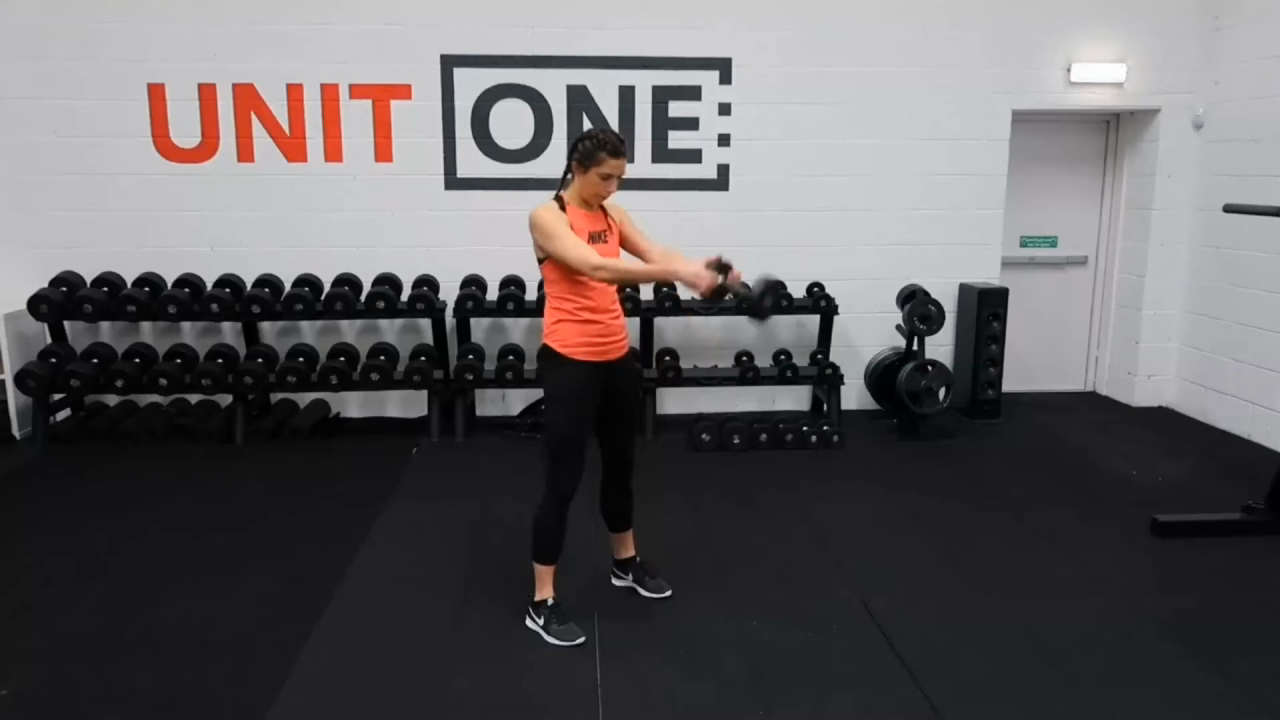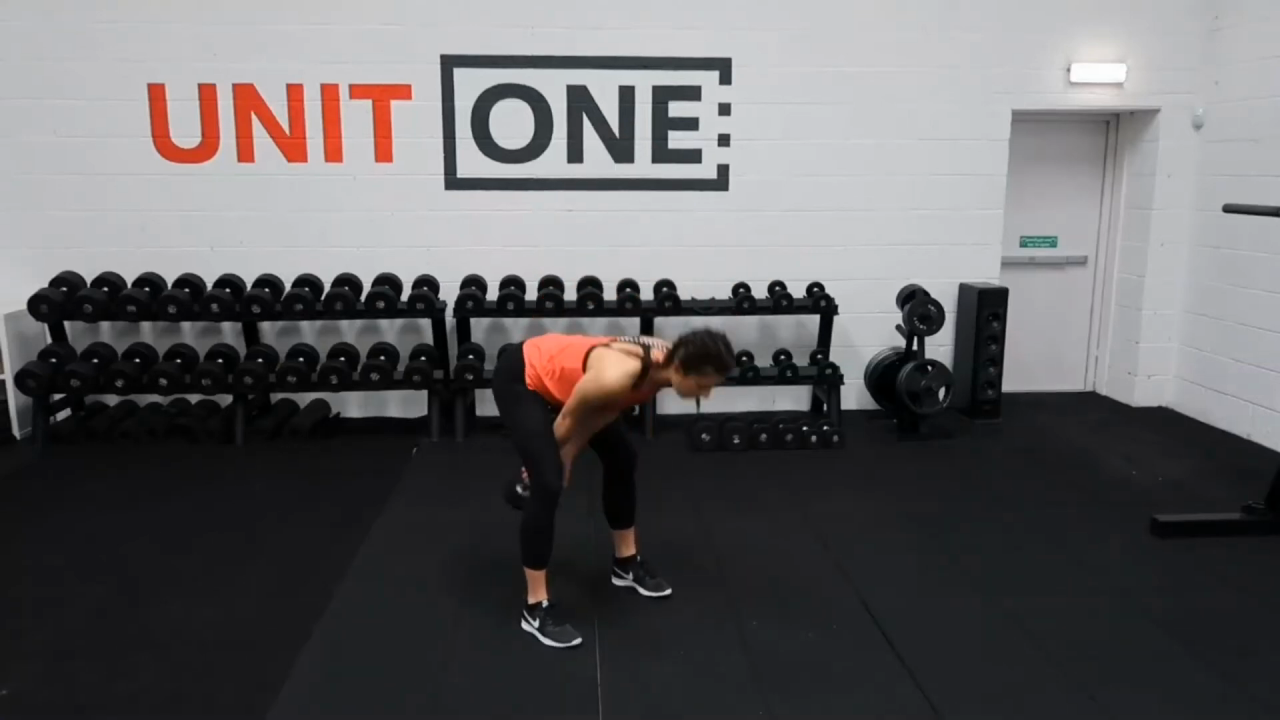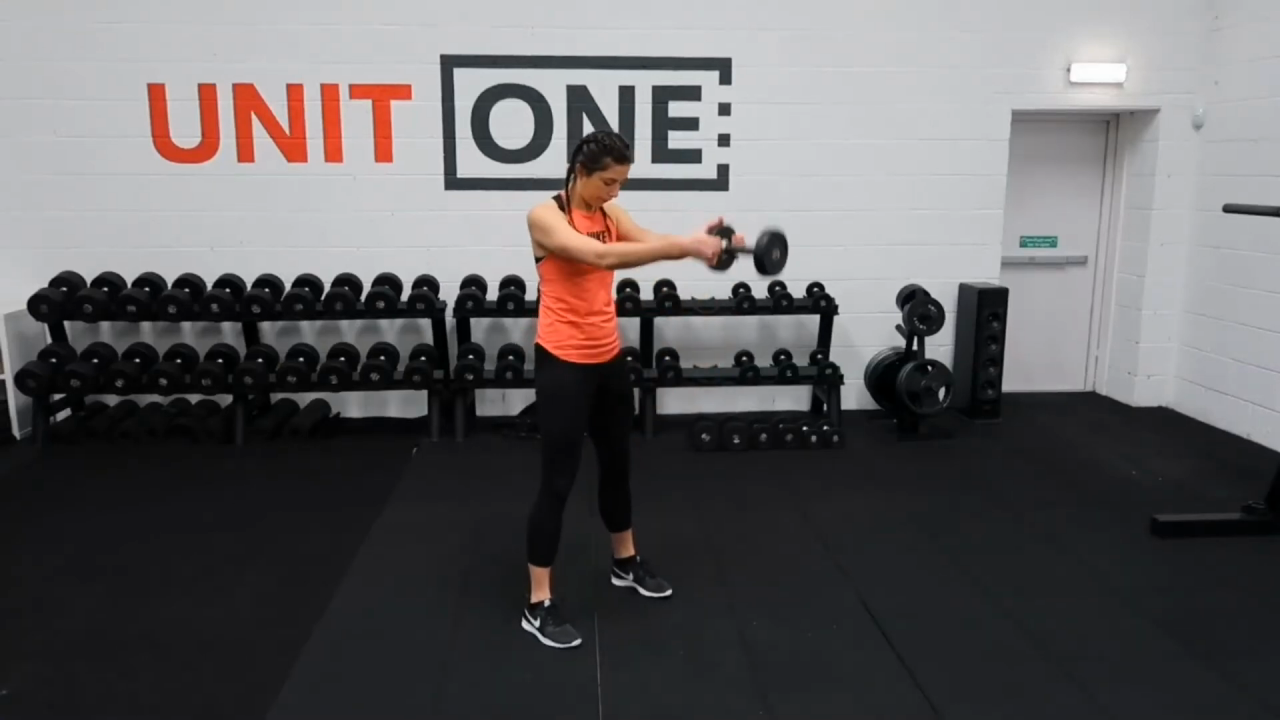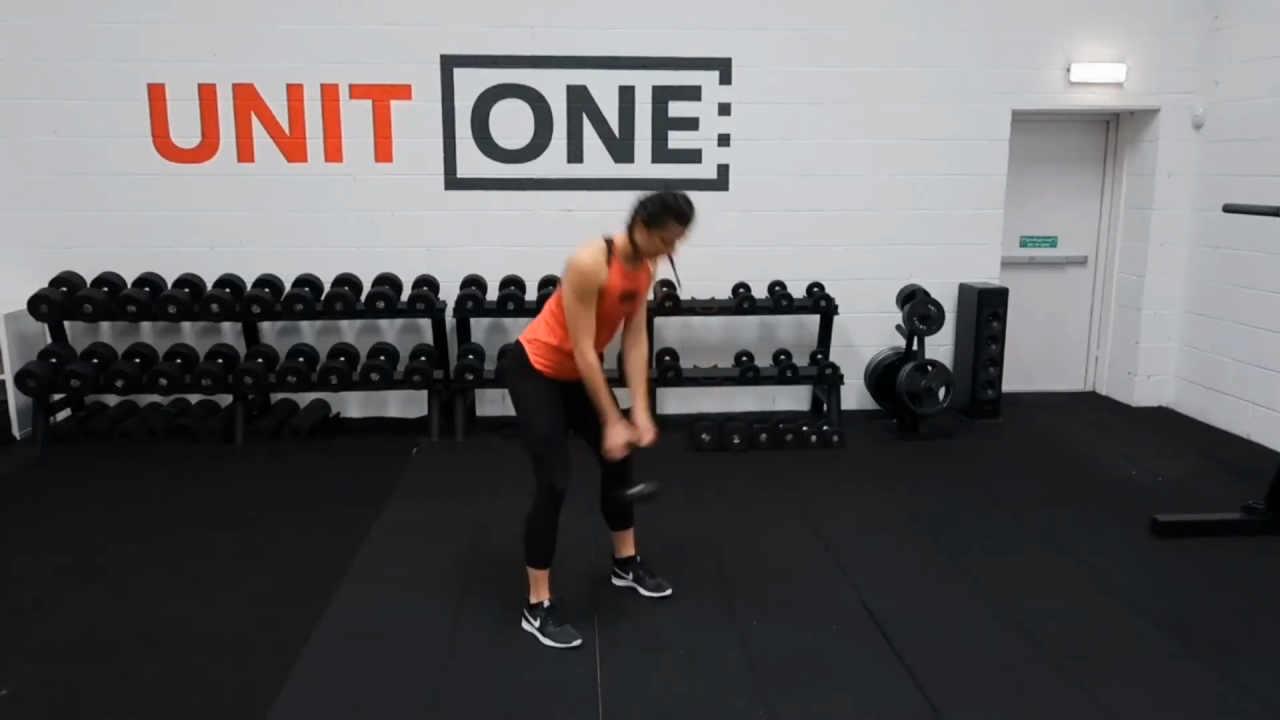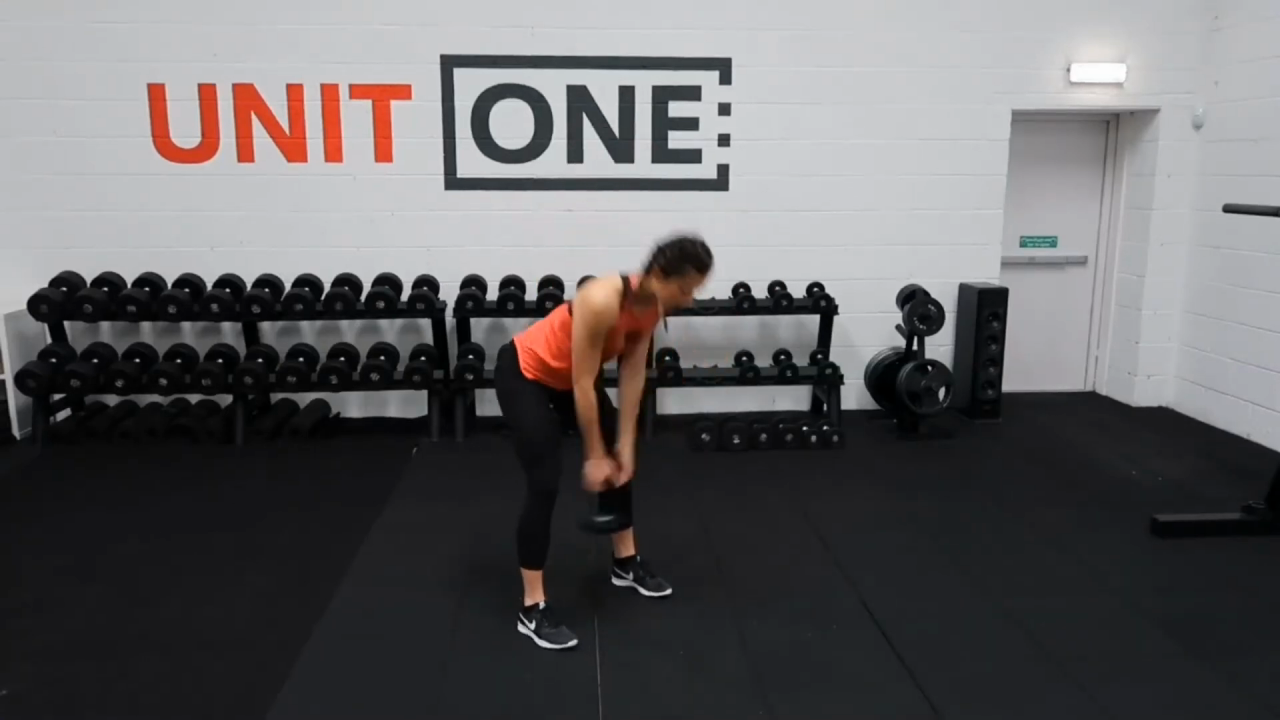
dt=1s
person 1, frame 1
left shoulder: (613, 215)
right shoulder: (546, 217)
left elbow: (653, 253)
right elbow: (596, 266)
left wrist: (697, 266)
right wrist: (677, 273)
left hip: (618, 359)
right hip: (571, 363)
left knee: (619, 465)
right knee: (563, 481)
left ankle: (626, 563)
right ankle: (542, 603)
person 1, frame 2
left shoulder: (663, 362)
right shoulder: (617, 376)
left elbow: (599, 415)
right elbow: (568, 420)
left wrist: (565, 460)
right wrist: (547, 464)
left hip: (559, 374)
right hip: (520, 376)
left knee: (622, 457)
right knee: (548, 484)
left ankle: (626, 561)
right ankle: (536, 607)
person 1, frame 3
left shoulder: (609, 214)
right shoulder: (545, 217)
left elbow: (649, 245)
right elbow: (601, 257)
left wrist: (701, 242)
right wrist: (686, 245)
left hip: (607, 360)
right hip: (563, 364)
left knee: (616, 464)
right knee: (558, 480)
left ankle: (626, 563)
right ankle: (538, 605)
person 1, frame 4
left shoulder: (645, 266)
right shoulder: (589, 262)
left elbow: (635, 342)
right elbow: (584, 351)
left wrist: (640, 414)
right wrist: (612, 422)
left hip: (580, 373)
right hip: (539, 368)
left knee: (620, 462)
right knee: (554, 483)
left ankle: (626, 562)
right ankle: (537, 606)
person 1, frame 5
left shoulder: (653, 304)
right shoulder: (603, 301)
left elbow: (633, 375)
right elbow: (583, 385)
left wrist: (625, 444)
right wrist: (594, 455)
left hip: (567, 379)
right hip: (526, 374)
left knee: (620, 468)
right knee: (545, 484)
left ankle: (626, 563)
right ankle: (532, 610)
